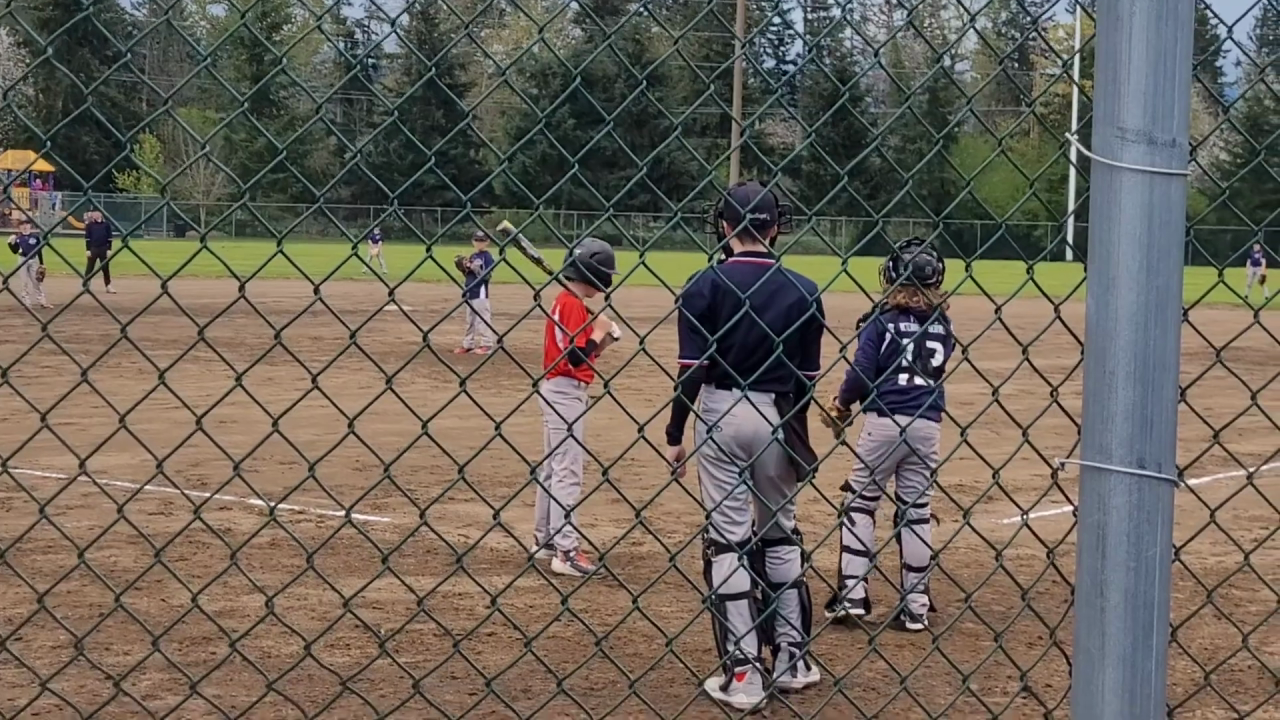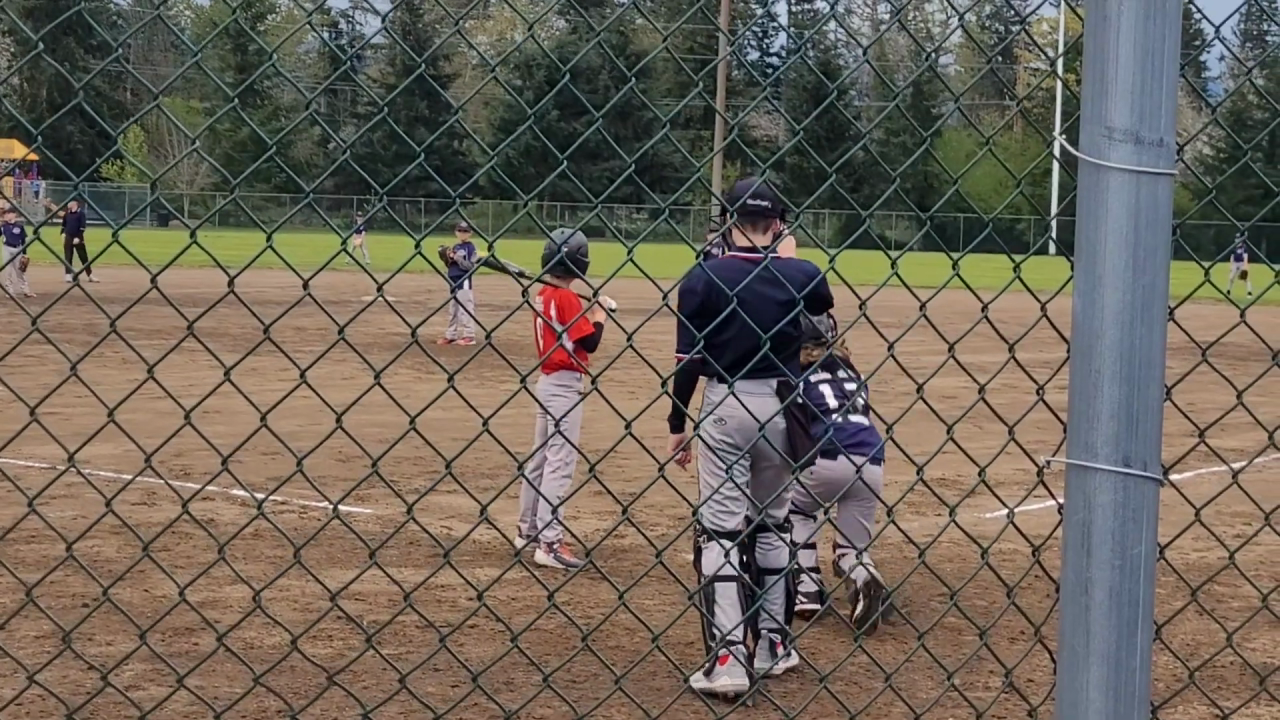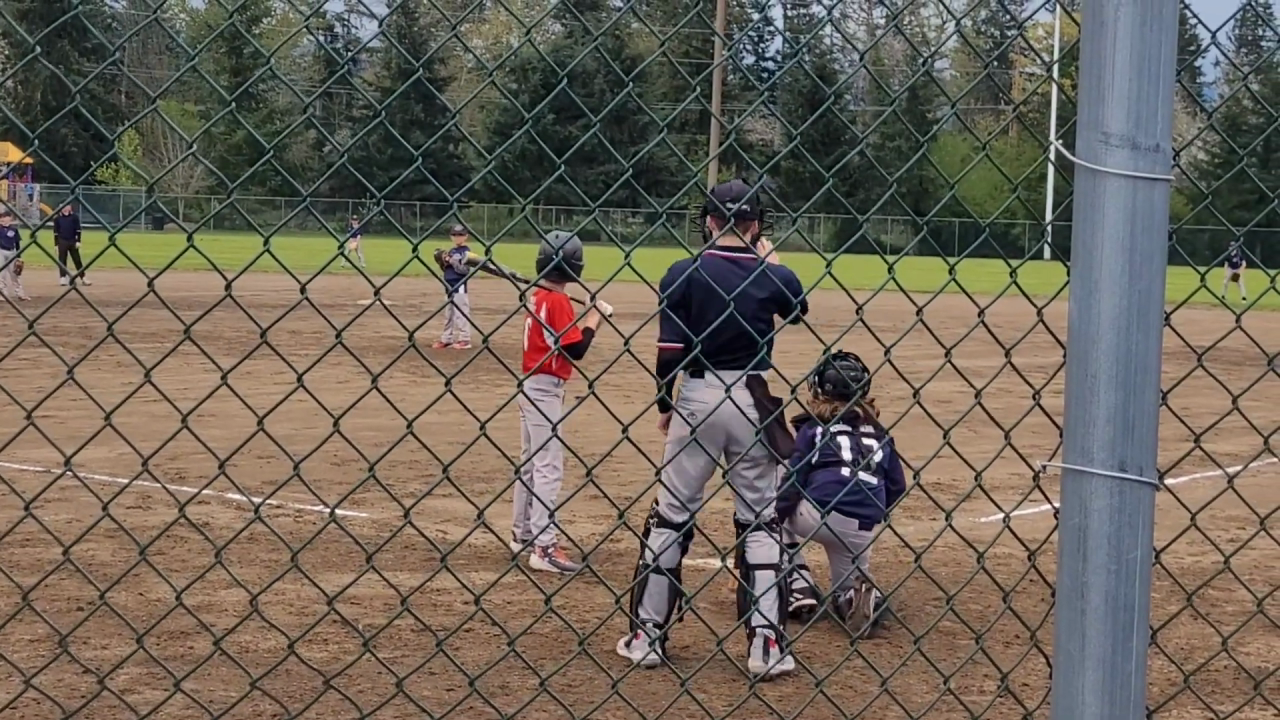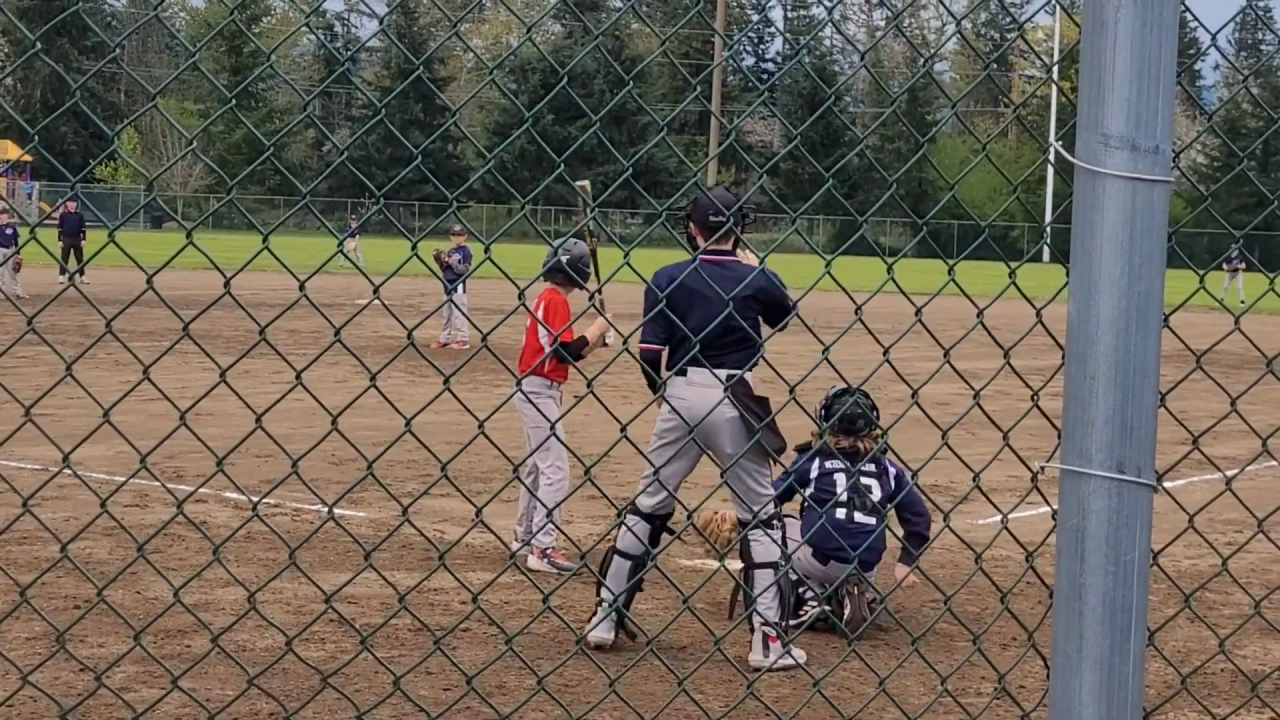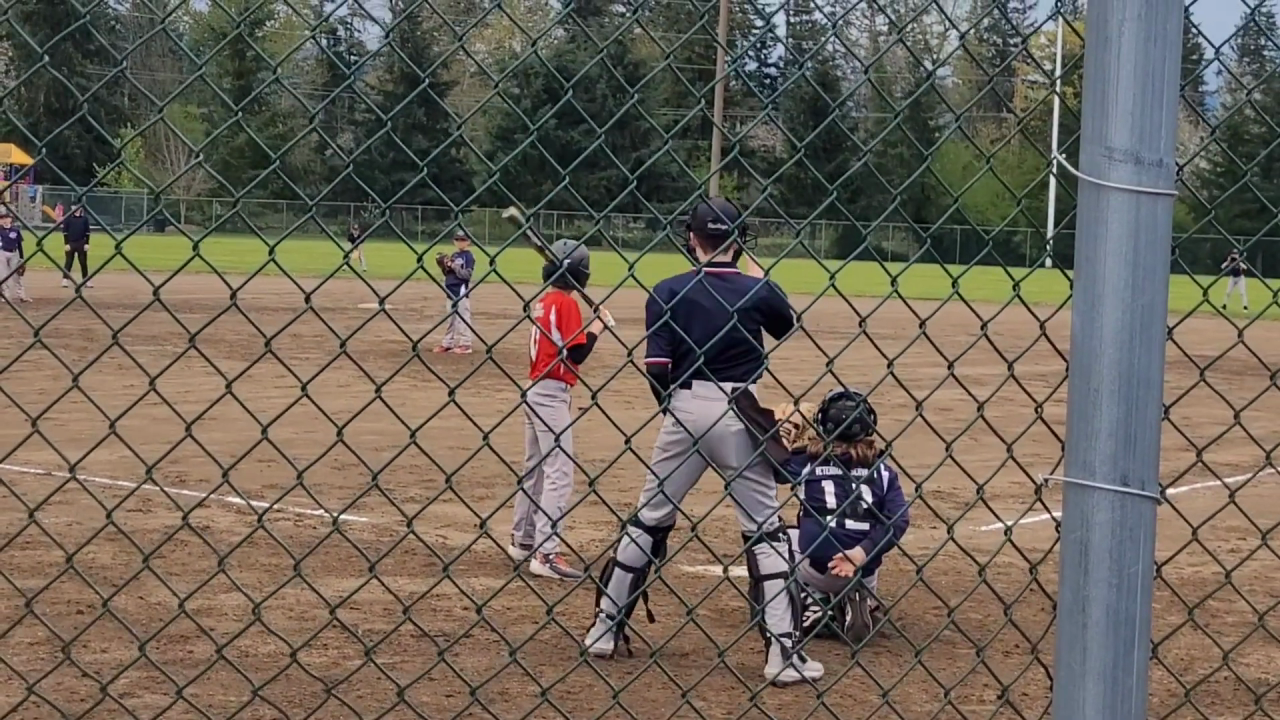
dt=0.7s
person 1, frame 1
left shoulder: (705, 284)
right shoulder: (803, 290)
left elbow: (692, 369)
right elbow: (807, 377)
left wrist: (674, 435)
left hip: (721, 416)
right hip: (778, 419)
left knee: (727, 541)
right knee: (781, 536)
left ankle: (742, 673)
right ankle: (793, 660)
person 1, frame 2
left shoulder: (702, 278)
right shoulder: (800, 275)
left elbow: (688, 362)
right elbow: (823, 303)
left wrist: (677, 425)
left hip: (724, 408)
right hip: (780, 409)
left knee: (719, 532)
right knee: (772, 525)
left ankle: (728, 658)
right ankle: (771, 643)
person 1, frame 3
left shoulder: (682, 274)
right shoulder: (776, 277)
left elbow: (668, 353)
right elbow: (799, 312)
left wrist: (665, 405)
left hip: (697, 398)
right hip: (751, 402)
left knee: (670, 517)
right knee: (760, 522)
left ankle: (647, 636)
right ankle: (766, 645)
person 1, frame 4
left shoulder: (667, 278)
right shoulder: (759, 280)
left elbow: (648, 353)
right elbow: (782, 318)
left wrist: (660, 393)
left hip: (682, 395)
right hip: (736, 401)
left knee: (647, 508)
right knee: (759, 517)
left ankle: (606, 618)
right ankle: (767, 637)
person 1, frame 5
left shoulder: (667, 291)
right shoulder: (758, 291)
left elbow: (655, 368)
right elbow: (785, 328)
left wrist: (674, 412)
left hip: (685, 409)
right hip: (737, 415)
left knee: (647, 522)
right knee: (765, 531)
left ankle: (606, 628)
right ankle: (783, 649)
person 2, frame 1
left shoulder: (564, 300)
right shoulder: (574, 304)
right elbow: (576, 357)
left wrist: (603, 339)
right wrist: (599, 332)
left hip: (557, 388)
right hip: (566, 391)
left knee: (551, 468)
right knee: (568, 472)
left ankle: (544, 539)
right ankle: (565, 551)
person 2, frame 2
left shoulder: (543, 295)
right shoulder: (566, 298)
right elbow: (589, 344)
left wrist: (590, 316)
right wrist: (599, 313)
left hip: (548, 382)
right hip: (565, 385)
left knee: (539, 461)
right knee: (560, 465)
left ankle: (528, 531)
right ankle: (549, 544)
person 2, frame 3
left shoulder: (538, 297)
right shoulder: (558, 301)
right elbow: (576, 350)
left wrist: (592, 319)
right wrist: (594, 317)
left hip: (532, 386)
right hip: (545, 389)
left knee: (530, 465)
right knee: (549, 469)
left ankle: (523, 535)
right ankle: (544, 548)
person 2, frame 4
left shoulder: (545, 298)
right shoulder: (556, 301)
right elbow: (564, 354)
left wrist: (594, 342)
right wrist: (597, 330)
left hip: (534, 389)
right hip: (540, 391)
left knee: (536, 467)
right knee: (555, 471)
left ankle: (525, 537)
right ankle: (542, 549)
person 2, frame 5
left shoulder: (543, 302)
right shoulder: (566, 302)
right elbow: (578, 354)
left wrist: (594, 324)
right wrist: (597, 323)
left hip: (537, 392)
right hip: (552, 395)
left knee: (535, 470)
right knee: (559, 474)
left ankle: (523, 541)
right ankle: (546, 554)
person 3, frame 1
left shoulder: (882, 320)
right shoulder: (943, 325)
left elbow: (861, 374)
left wrist: (841, 403)
left hip: (885, 422)
right hip: (926, 425)
left knee: (859, 503)
right knee: (916, 513)
left ankle: (852, 595)
right ankle: (916, 607)
person 3, frame 2
left shoulder: (796, 378)
right shoulder: (853, 374)
left hip: (829, 461)
right hip: (870, 465)
left knee: (799, 508)
right knee: (851, 548)
left ankle: (807, 593)
right ankle: (861, 579)
person 3, frame 3
left shoulder: (814, 427)
right shoulder: (879, 431)
left elbow: (793, 483)
right elbow: (897, 488)
left hip: (820, 515)
right hip: (863, 528)
right knee: (846, 591)
left ankle: (798, 592)
right ankle: (859, 595)
person 3, frame 4
left shoulder: (814, 458)
right shoulder: (887, 467)
left elbow: (774, 495)
right elbow: (918, 515)
right wrist: (907, 562)
left hip: (819, 558)
right hip: (864, 568)
left ankle: (810, 598)
right ankle: (852, 598)
person 3, frame 5
left shoulder: (807, 461)
right shoulder: (882, 470)
right elbow: (897, 521)
right wrist: (861, 553)
left hip: (817, 567)
right hip: (864, 572)
left ankle: (813, 604)
right ankle: (859, 604)
